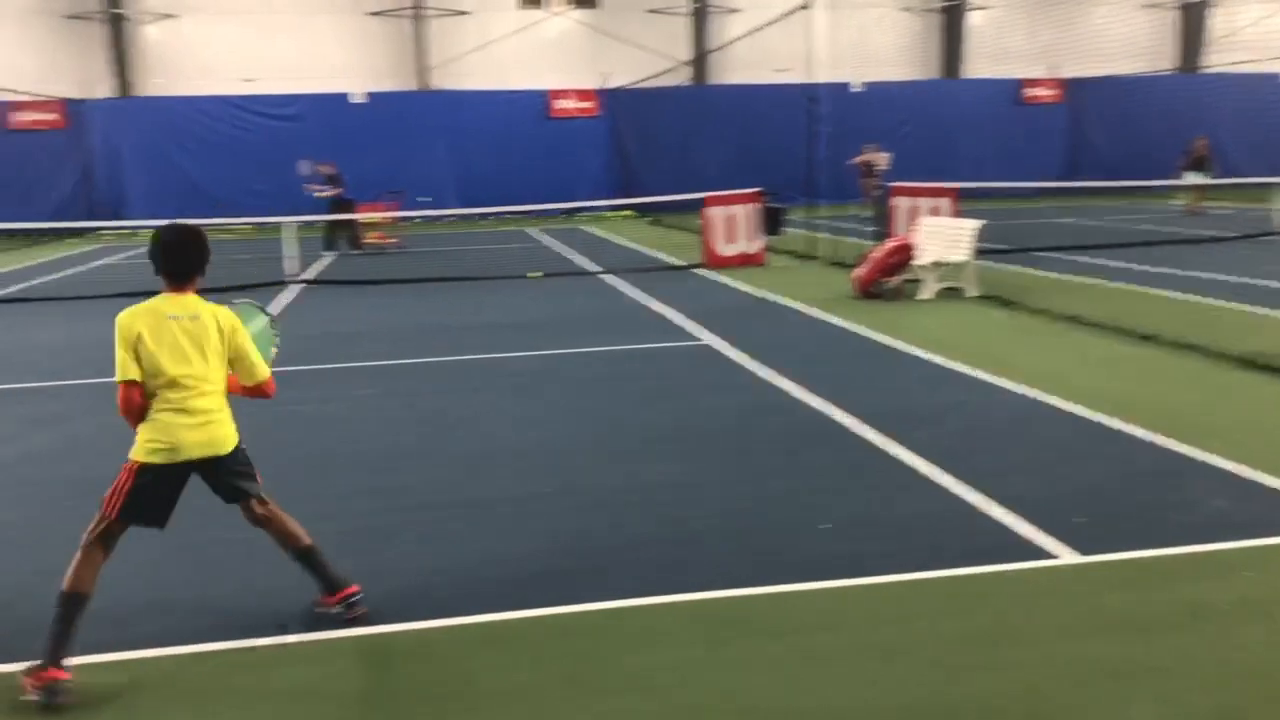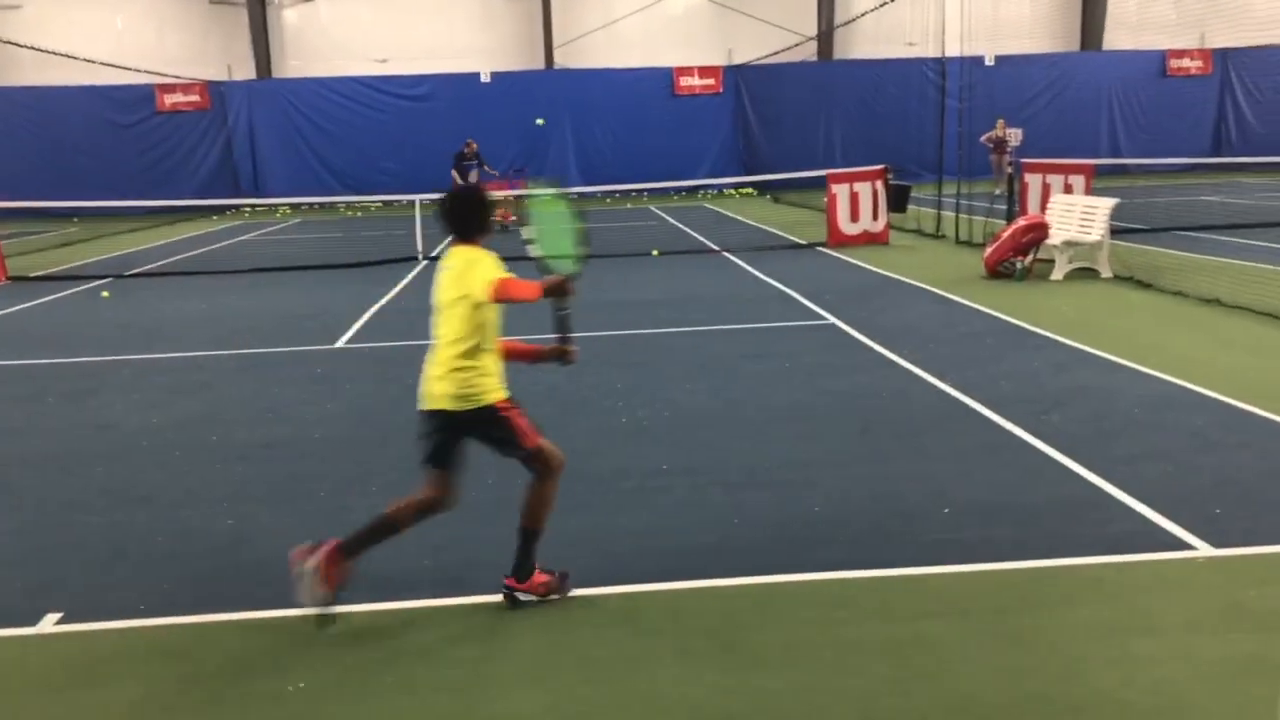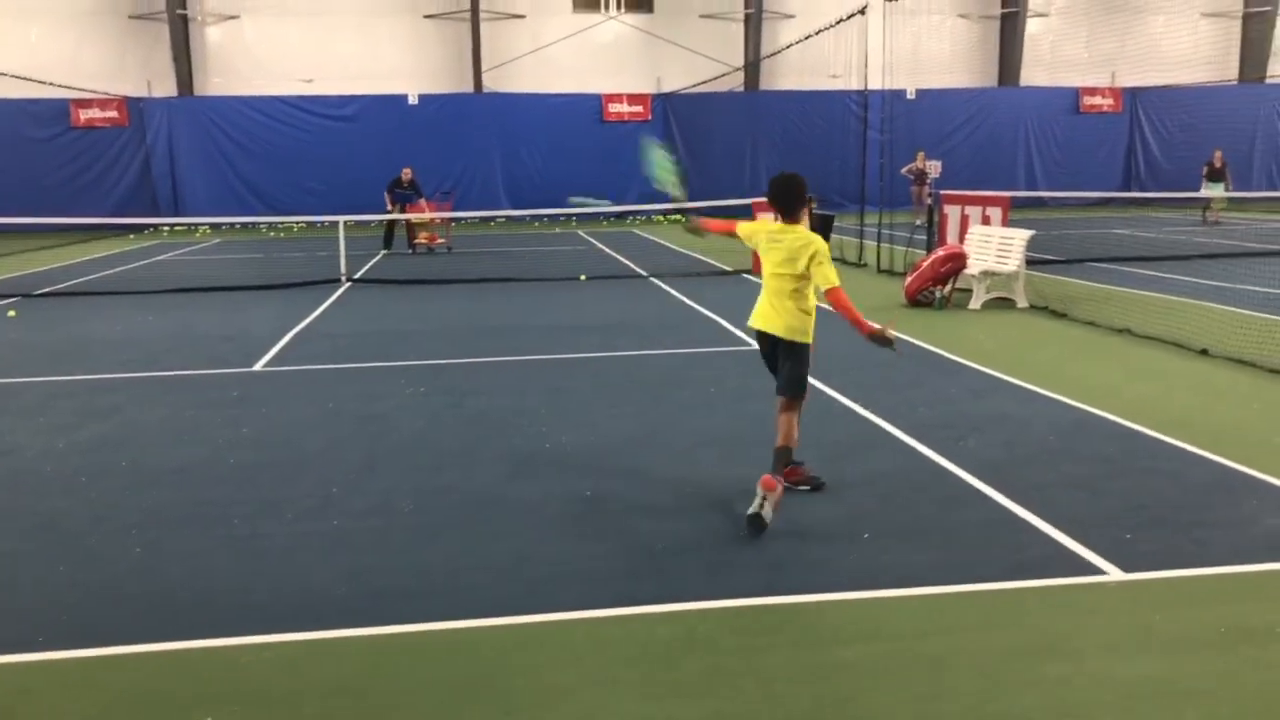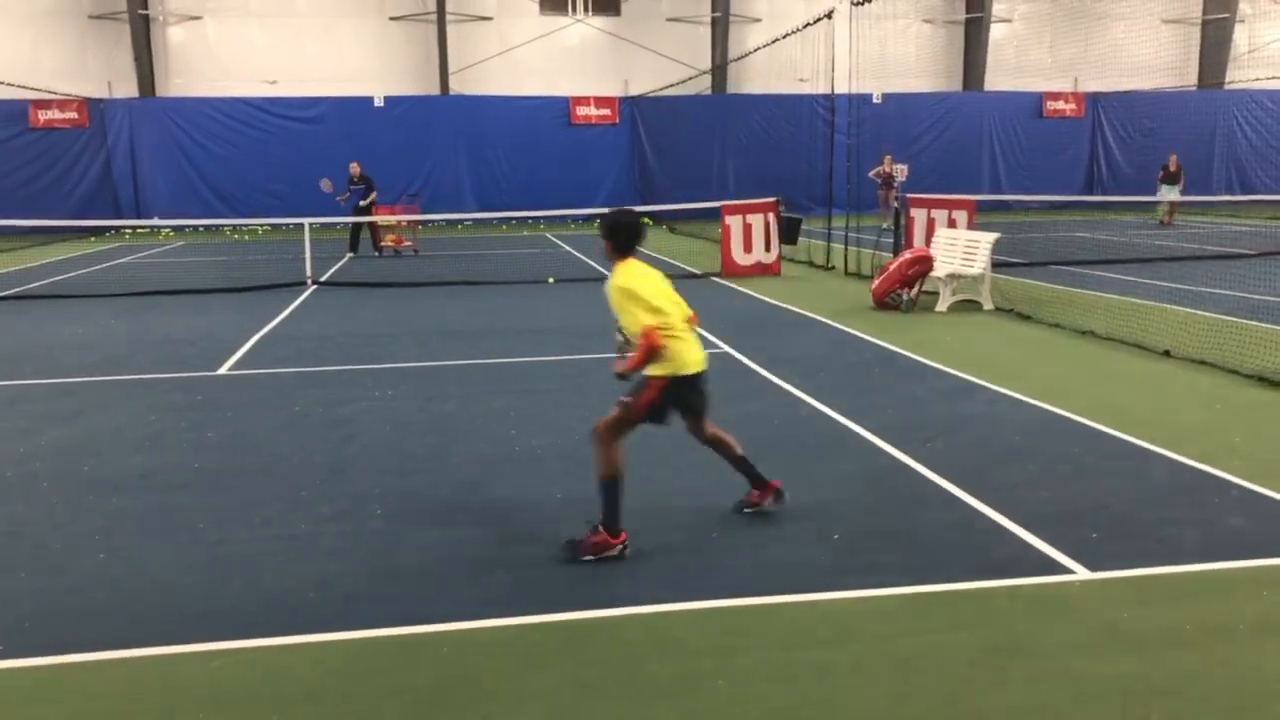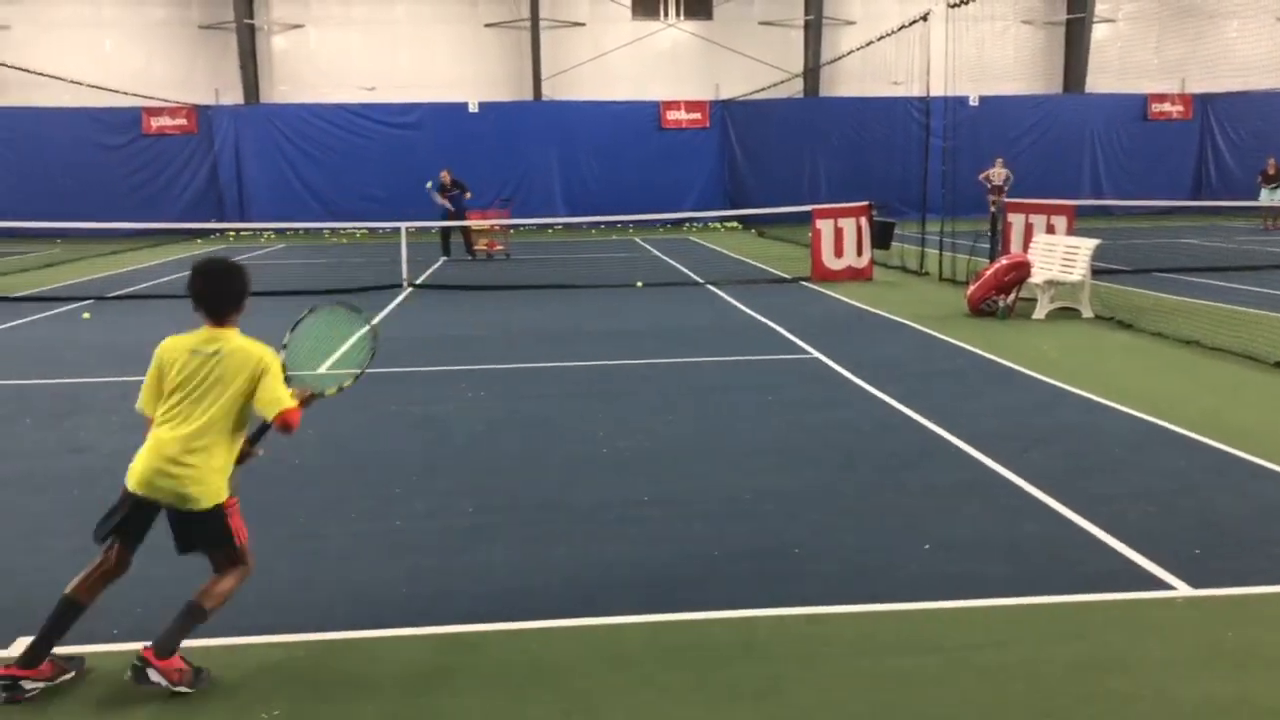
dt=1s
person 1, frame 1
left shoulder: (131, 320)
right shoulder: (222, 318)
left elbow: (129, 401)
right elbow: (261, 387)
left hip: (163, 446)
right hip: (219, 439)
left knee: (97, 542)
right knee: (263, 510)
left ankle: (51, 669)
right ankle: (339, 590)
person 1, frame 2
left shoulder: (451, 266)
right shoulder: (480, 263)
right elbow: (504, 290)
left wrist: (546, 353)
right wrist: (545, 287)
left hip: (440, 392)
right hip: (477, 394)
left knee: (436, 496)
right knee: (549, 465)
left ankle: (332, 557)
right ankle: (523, 578)
person 1, frame 3
left shoulder: (762, 232)
right shoulder: (813, 244)
left elbow: (731, 226)
right elbow: (832, 292)
left wrist: (700, 224)
right wrist: (867, 329)
left hip: (763, 326)
right hip: (794, 332)
left knee: (791, 396)
right knee: (788, 409)
left ankle: (786, 466)
right ankle: (771, 481)
person 1, frame 4
left shoulder: (619, 284)
right shoulder: (650, 274)
left elbow: (651, 342)
right elbow: (689, 318)
left wrist: (629, 366)
left hip: (669, 368)
right hip: (692, 361)
left knee: (605, 434)
right knee: (700, 428)
left ankle: (611, 534)
right ankle: (764, 489)
person 1, frame 5
left shoulder: (169, 350)
right shoulder: (259, 358)
left elbow: (155, 423)
right elbow: (287, 420)
right wrist: (300, 400)
left hip: (148, 474)
right hip: (201, 485)
left knee: (110, 564)
right knee: (235, 568)
right ankle: (163, 654)
